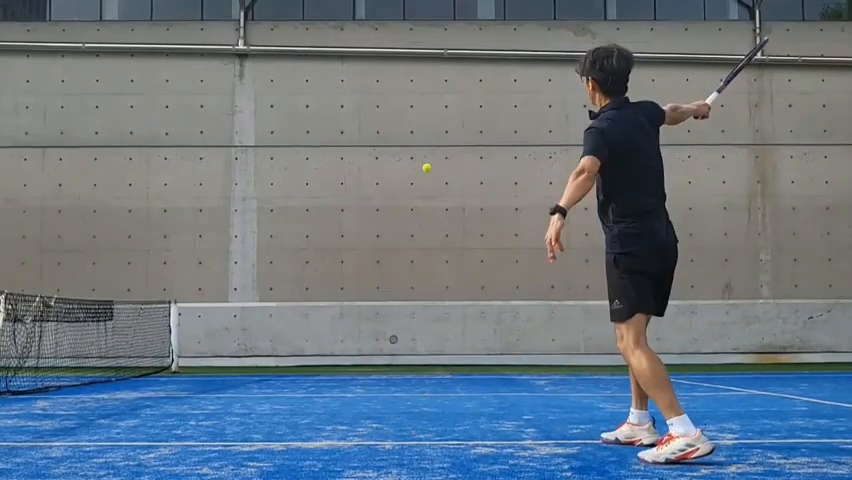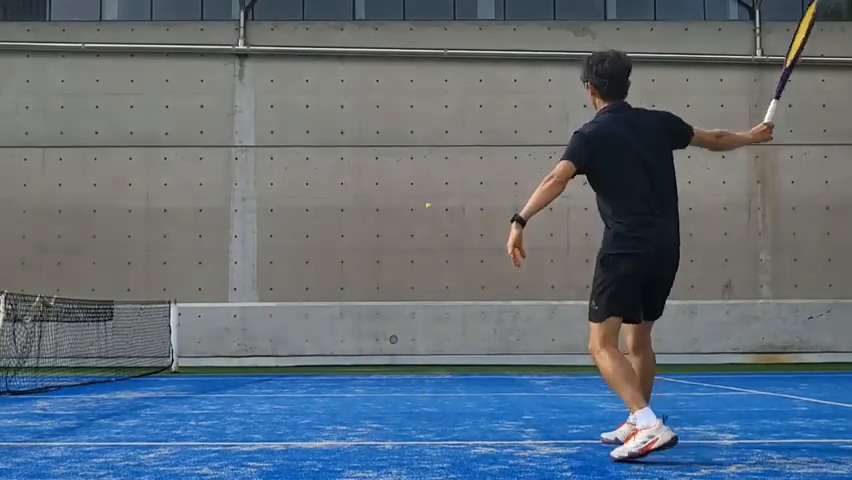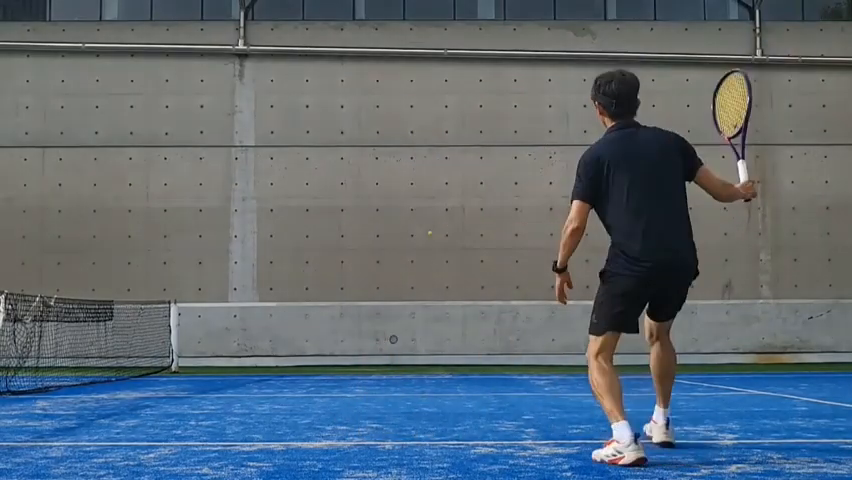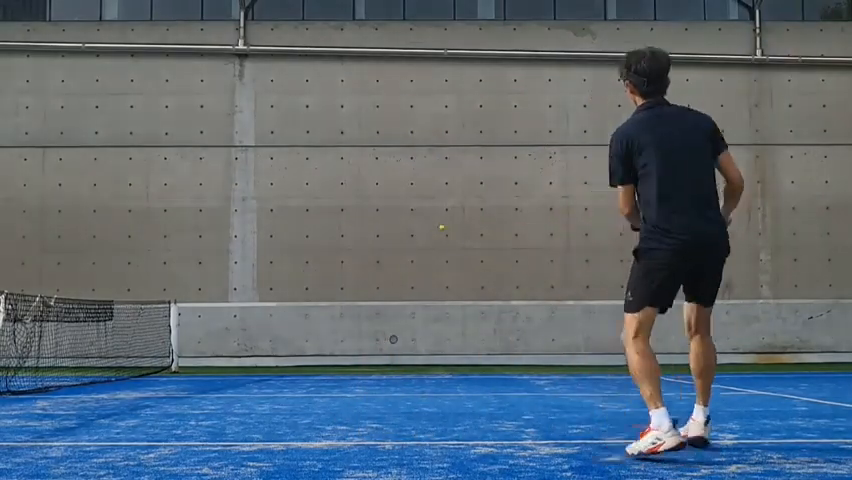
dt=0.2s
person 1, frame 1
left shoulder: (600, 132)
right shoulder: (646, 112)
left elbow: (585, 172)
right elbow: (672, 113)
left wrist: (558, 214)
right wrist: (694, 109)
left hip: (634, 249)
right hip: (660, 244)
left knee: (632, 344)
right knee: (634, 336)
left ankle: (685, 434)
right ankle: (639, 423)
person 1, frame 2
left shoulder: (590, 135)
right shoulder: (658, 123)
left elbow: (556, 179)
right elbow: (713, 140)
left wrist: (520, 220)
right wrist: (750, 138)
left hip: (624, 250)
right hip: (665, 248)
left knee: (602, 346)
right knee: (638, 341)
left ankle: (648, 427)
right ankle: (640, 422)
person 1, frame 3
left shoulder: (596, 156)
right shoulder: (670, 142)
left elbow: (575, 225)
right elbow: (717, 190)
left wrist: (560, 269)
right wrist: (742, 192)
left hip: (629, 265)
right hip: (679, 261)
left knee: (598, 357)
right knee: (659, 335)
left ankle: (623, 441)
right ankle: (661, 422)
person 1, frame 4
left shoulder: (625, 135)
right shoulder: (700, 121)
left elbow: (627, 207)
right elbow: (735, 180)
right wrist: (727, 213)
left hip: (662, 244)
right hip: (710, 240)
left knee: (635, 335)
right knee: (699, 330)
left ankle: (661, 428)
right ankle: (699, 419)
